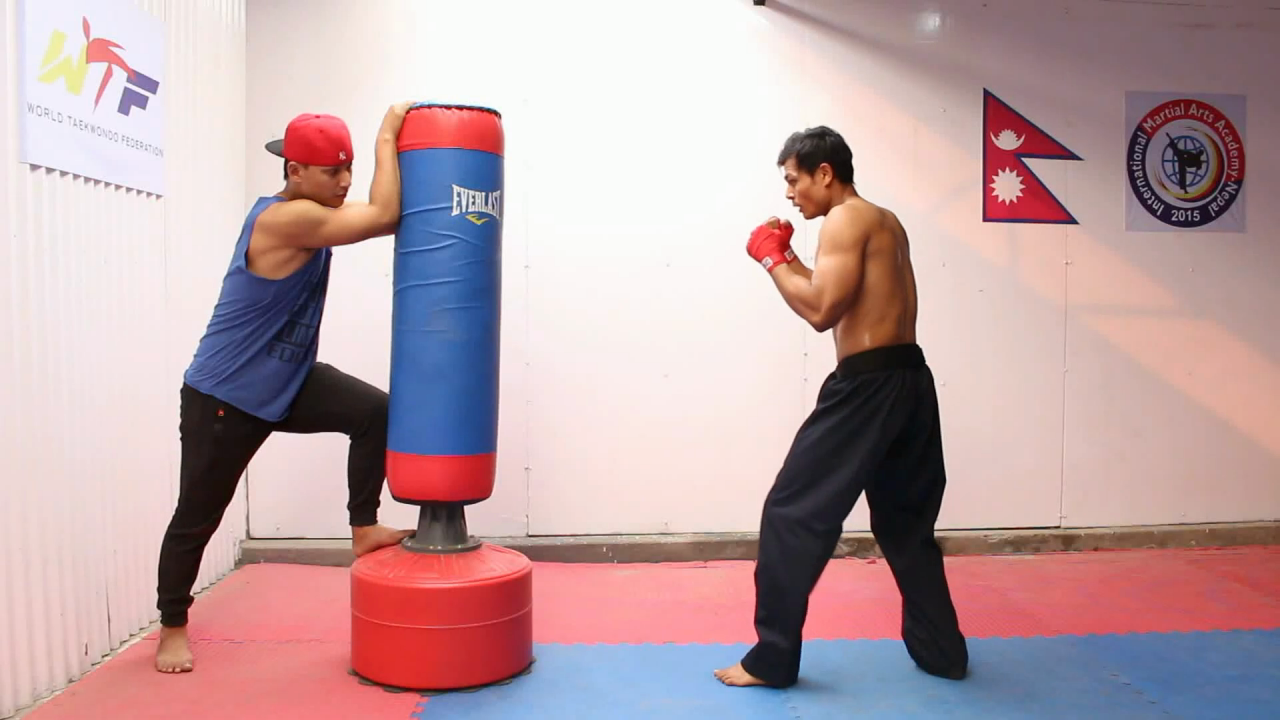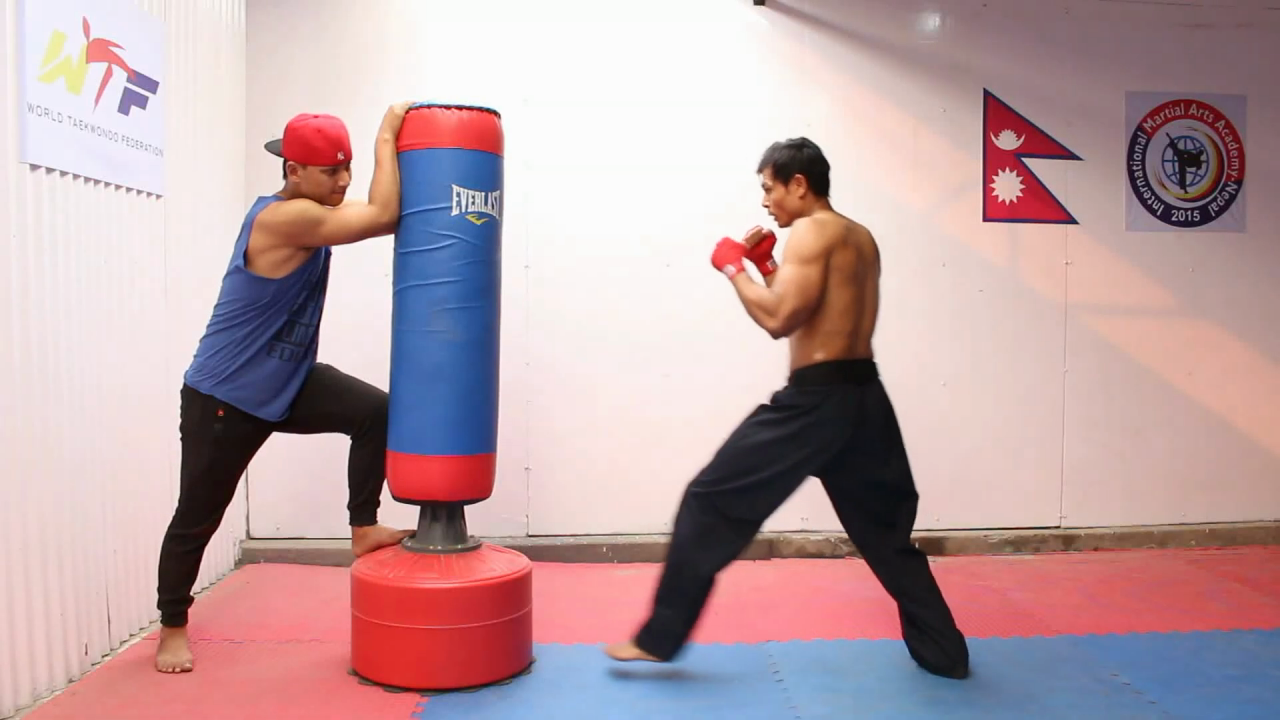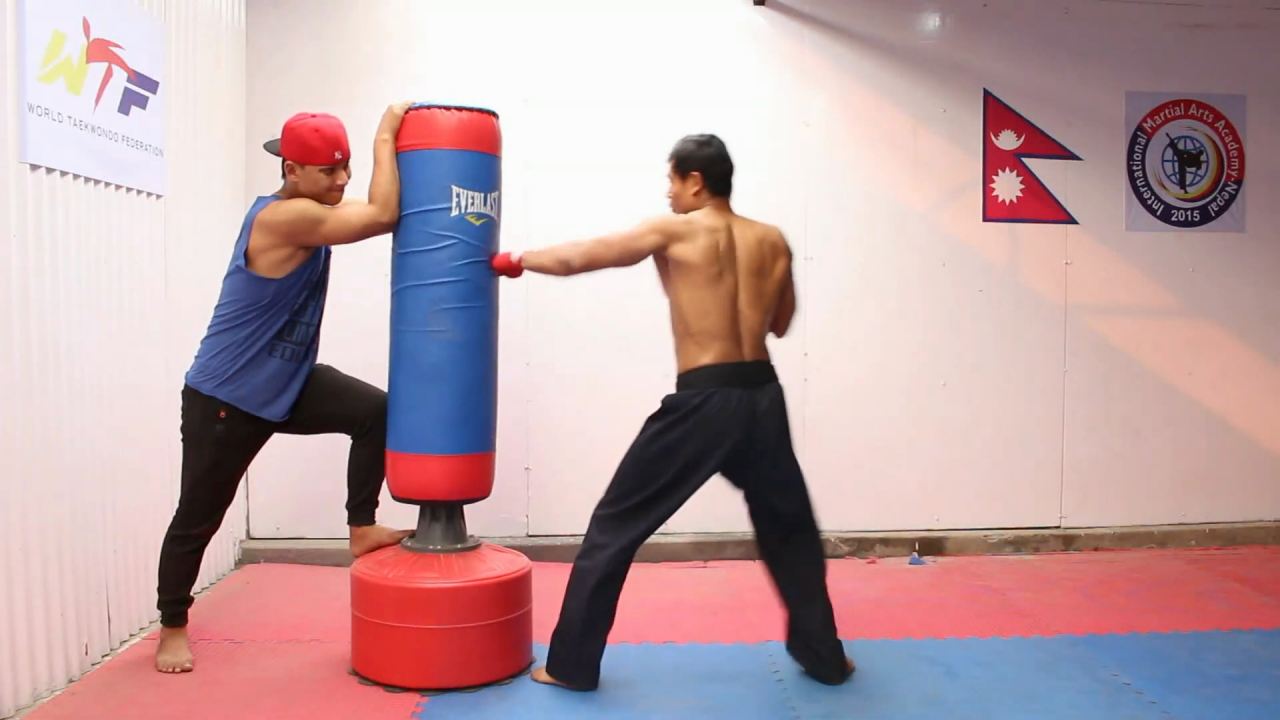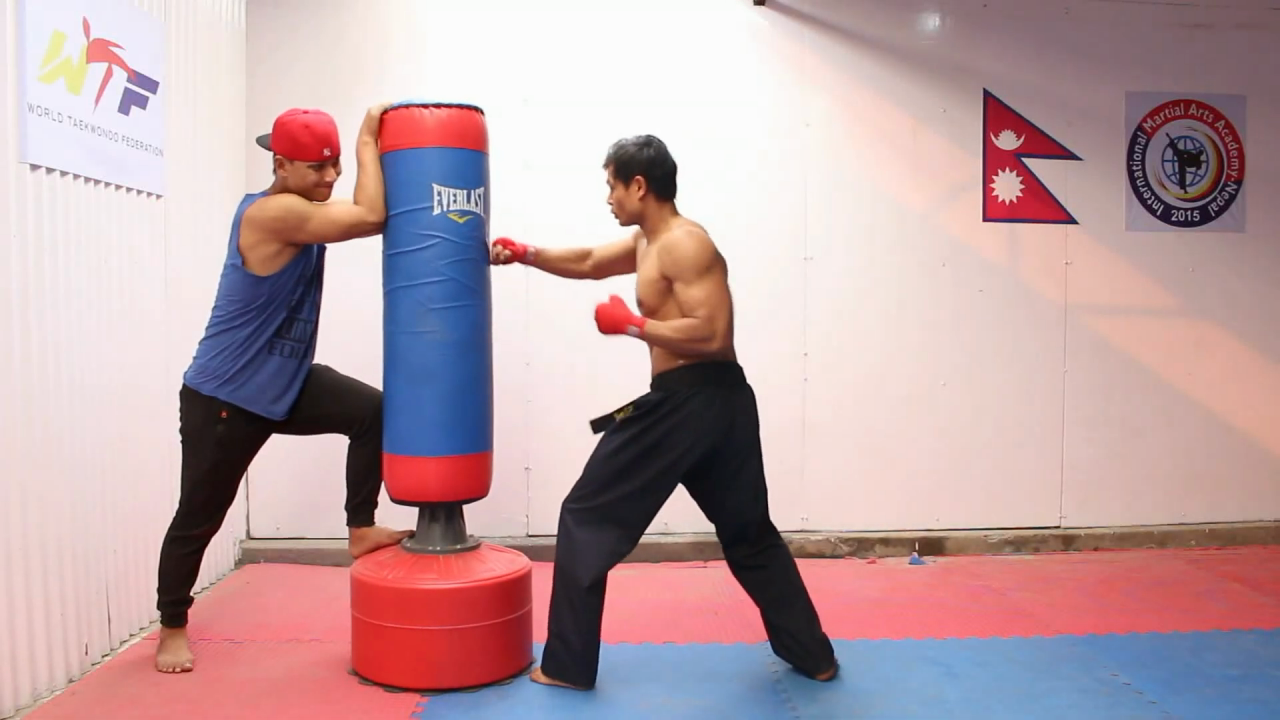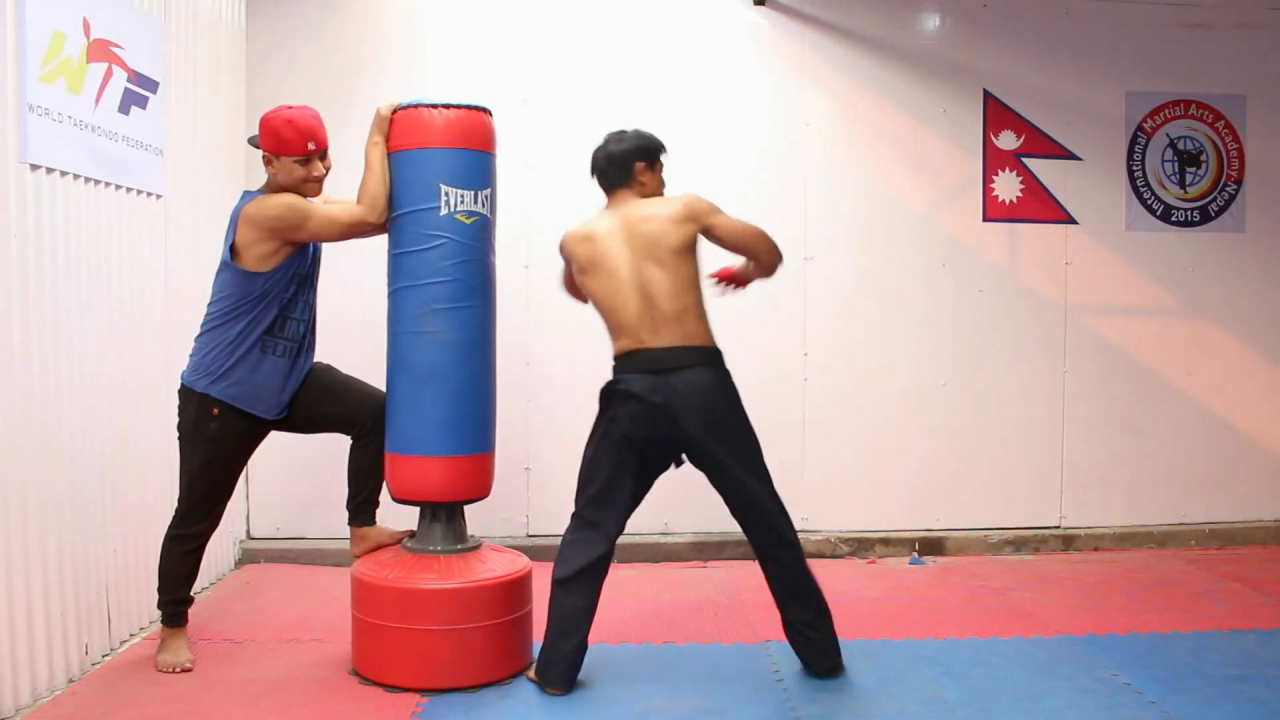
dt=1s
person 1, frame 1
left shoulder: (314, 213)
right shoulder: (284, 219)
left elbow: (384, 217)
right elbow: (381, 216)
right wrist: (388, 137)
left hip: (289, 382)
right hip: (223, 396)
left knee: (376, 412)
right knee: (198, 516)
left ankle: (363, 529)
right ankle: (172, 628)
person 1, frame 2
left shoulder: (314, 211)
right shoulder: (282, 218)
left elbow: (383, 215)
right elbow: (381, 216)
right wrist: (388, 135)
left hip: (288, 382)
right hip: (224, 395)
left knee: (376, 412)
right knee: (199, 517)
left ankle: (363, 529)
right ankle: (173, 628)
person 1, frame 3
left shoulder: (313, 211)
right shoulder: (282, 218)
left elbow: (381, 215)
right elbow: (380, 216)
right wrist: (387, 136)
left hip: (289, 383)
right hip: (224, 396)
left knee: (375, 412)
right knee: (199, 518)
left ankle: (361, 529)
right ankle: (172, 628)
person 1, frame 4
left shoulder: (306, 210)
right shoulder: (271, 214)
left elbow: (373, 217)
right elbow: (369, 218)
right wrist: (369, 140)
left hip: (288, 384)
right hip: (224, 396)
left knee: (373, 412)
right knee: (199, 518)
left ankle: (360, 530)
right ankle: (172, 628)
person 1, frame 5
left shoulder: (304, 205)
right shoulder: (268, 212)
left elbow: (375, 216)
right elbow: (369, 217)
right wrist: (376, 139)
left hip: (287, 381)
right hip: (220, 394)
left knee: (374, 412)
right knee: (197, 517)
left ankle: (362, 530)
right ankle: (173, 628)
person 2, frame 1
left shoulder: (845, 219)
right shoulder: (886, 222)
left elbow: (821, 311)
left wrist: (771, 260)
right wrist: (788, 257)
left hip: (869, 385)
right hip: (908, 382)
left knee: (792, 513)
right knee: (907, 523)
left ankle: (773, 658)
right ankle: (941, 650)
person 2, frame 2
left shoulder: (811, 232)
right shoulder: (861, 238)
left elbow: (779, 320)
left wrist: (733, 268)
right wrist: (766, 265)
left hip: (816, 400)
right hip: (864, 398)
left knee: (710, 503)
right knee: (887, 530)
left ankle: (660, 637)
right ankle: (943, 651)
person 2, frame 3
left shoulder: (671, 231)
right shoulder: (772, 241)
left elbow: (579, 257)
left wrist: (519, 260)
left hip: (702, 404)
right hip: (762, 397)
left knee: (614, 525)
right knee: (790, 529)
left ankle: (570, 664)
right ankle: (824, 655)
person 2, frame 4
left shoulder: (684, 244)
right shoulder: (650, 240)
left elbow: (711, 334)
right elbow: (590, 261)
left wrist: (629, 323)
right wrist: (526, 254)
left hip: (686, 402)
right hip: (725, 401)
left knee: (587, 520)
right knee: (751, 535)
left ankle: (567, 665)
right ankle: (813, 655)
person 2, frame 5
left shoulder: (577, 240)
right shoulder: (682, 209)
right elbow: (768, 252)
right wrist: (746, 271)
left hip: (633, 390)
right hip: (700, 383)
left knee: (591, 529)
right knee: (766, 518)
left ankle: (556, 667)
right ankle: (820, 651)
